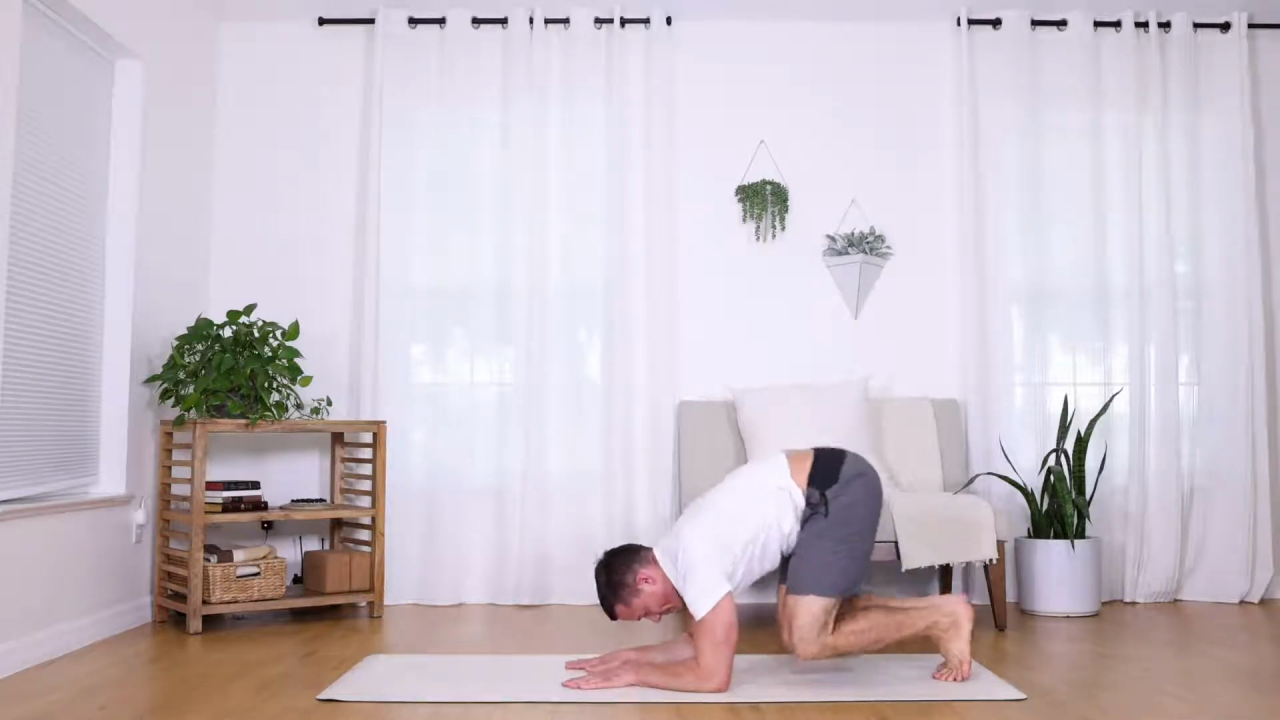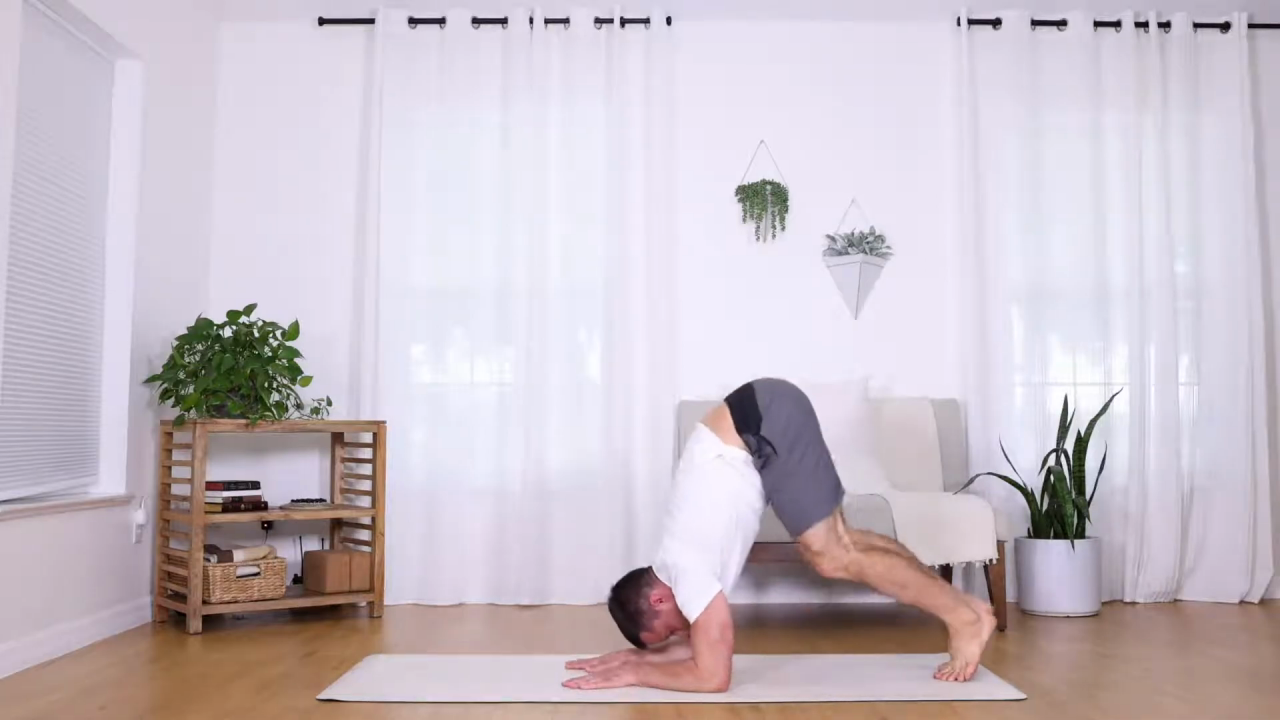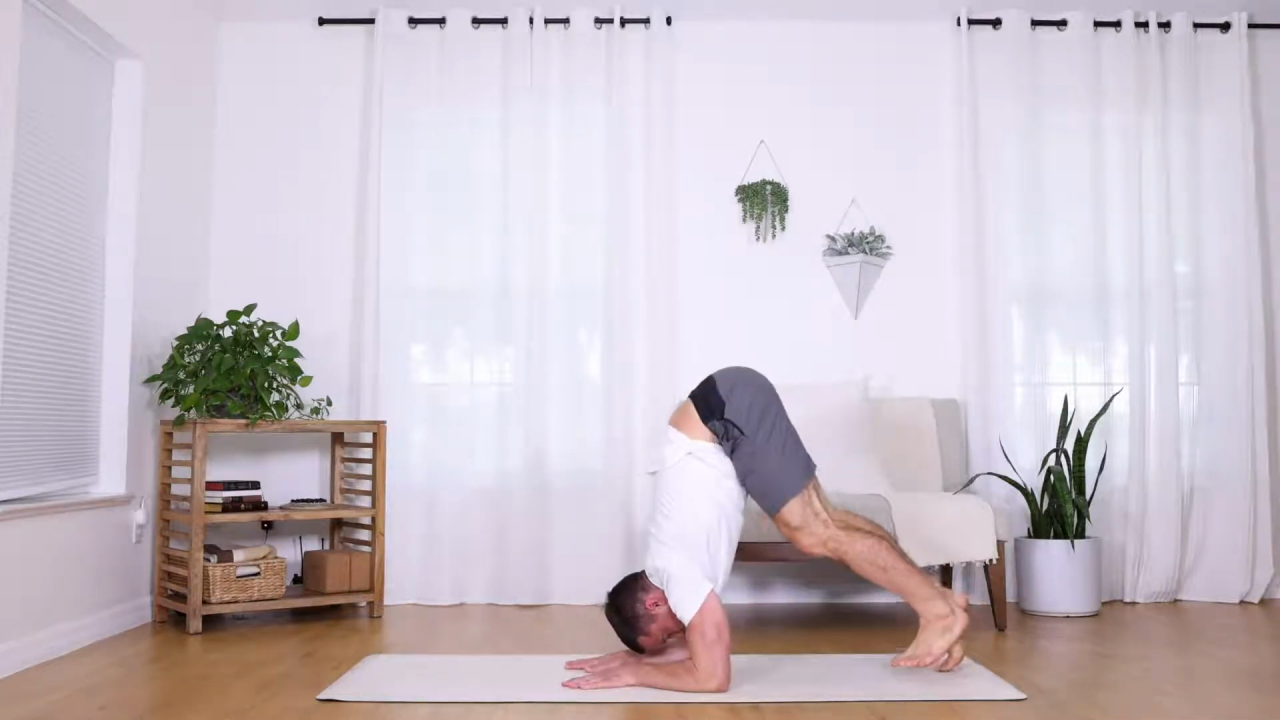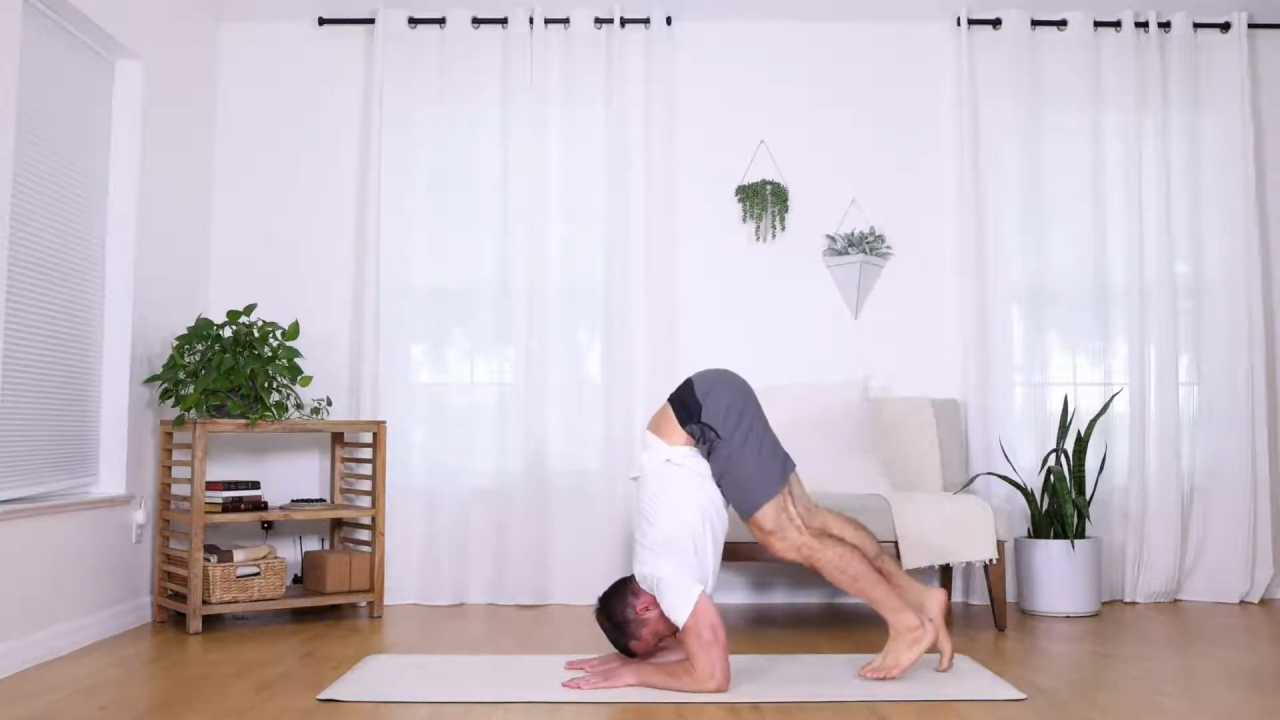
dt=0.5s
person 1, frame 1
left shoulder: (693, 563)
right shoulder: (683, 552)
left elbow: (713, 676)
right elbow: (701, 643)
left wrist: (633, 674)
right wrist: (629, 656)
left hip: (838, 490)
right hip: (828, 491)
left knee: (807, 641)
right knee: (799, 628)
left ankle: (942, 619)
right ankle: (936, 609)
person 1, frame 2
left shoulder: (686, 571)
right shoulder: (681, 564)
left elbow: (713, 676)
right elbow: (705, 643)
left wrist: (635, 673)
right wrist: (632, 656)
left hip: (766, 418)
right hip: (761, 418)
left knee: (832, 557)
right knee: (835, 546)
left ankle: (965, 619)
right ankle: (964, 606)
person 1, frame 3
left shoulder: (677, 573)
right shoulder: (674, 566)
left elbow: (712, 677)
right elbow: (700, 641)
left wrist: (633, 674)
right wrist: (633, 657)
right hip: (726, 411)
left knee: (814, 534)
right knee: (821, 522)
left ankle: (938, 611)
right ankle: (940, 600)
person 1, frame 4
left shoulder: (667, 577)
left elbow: (712, 676)
right elbow: (695, 642)
left wrist: (632, 672)
right wrist: (626, 659)
right hip: (706, 412)
left knee: (791, 539)
right knee: (806, 520)
left ankle: (908, 624)
right ankle: (920, 598)
